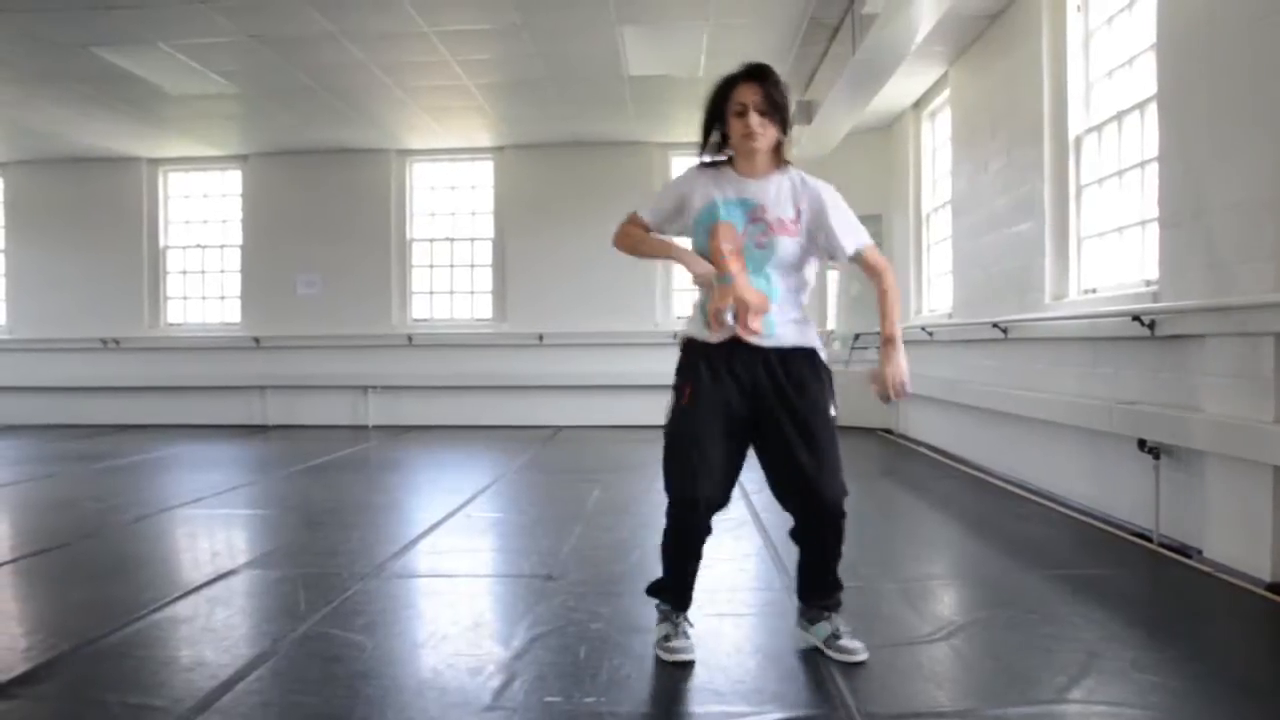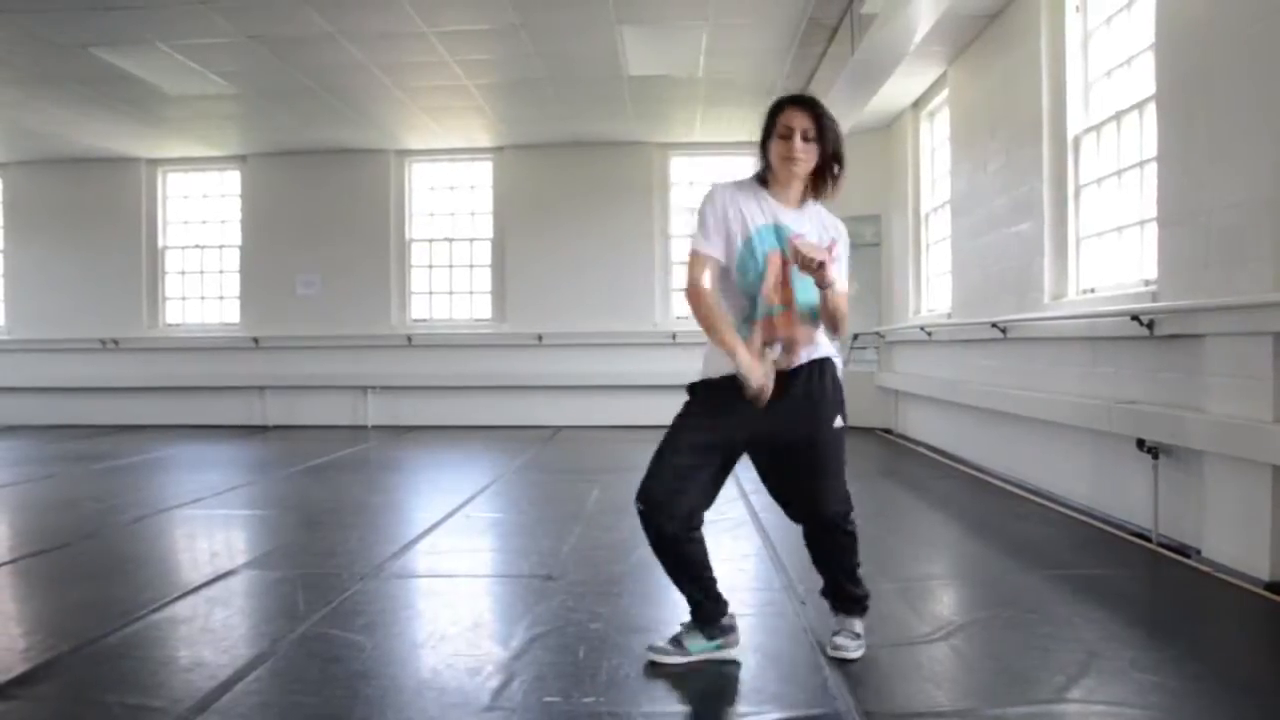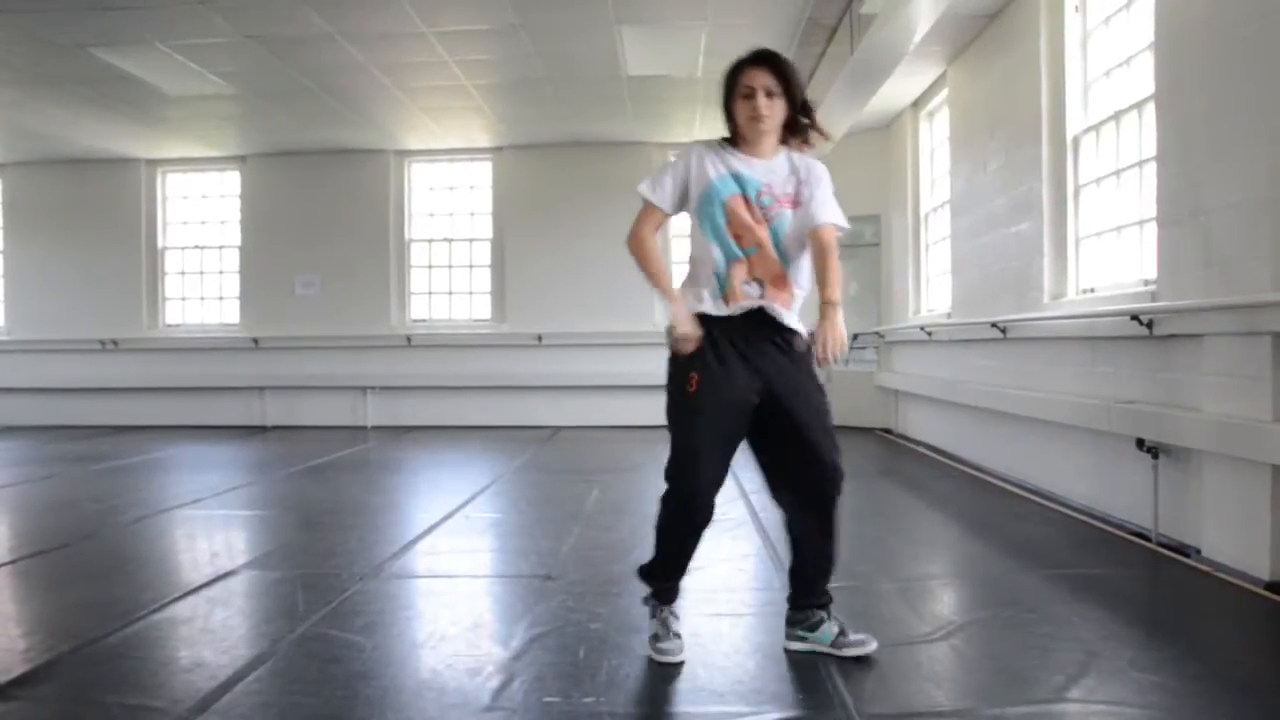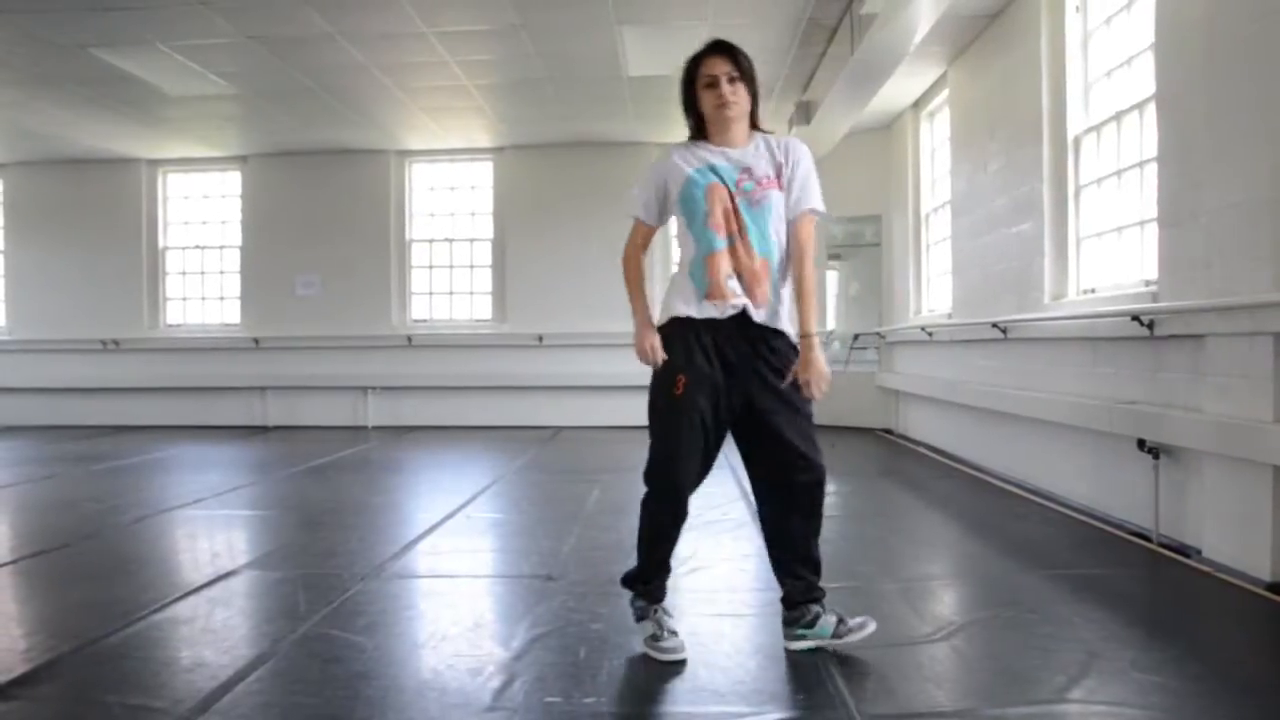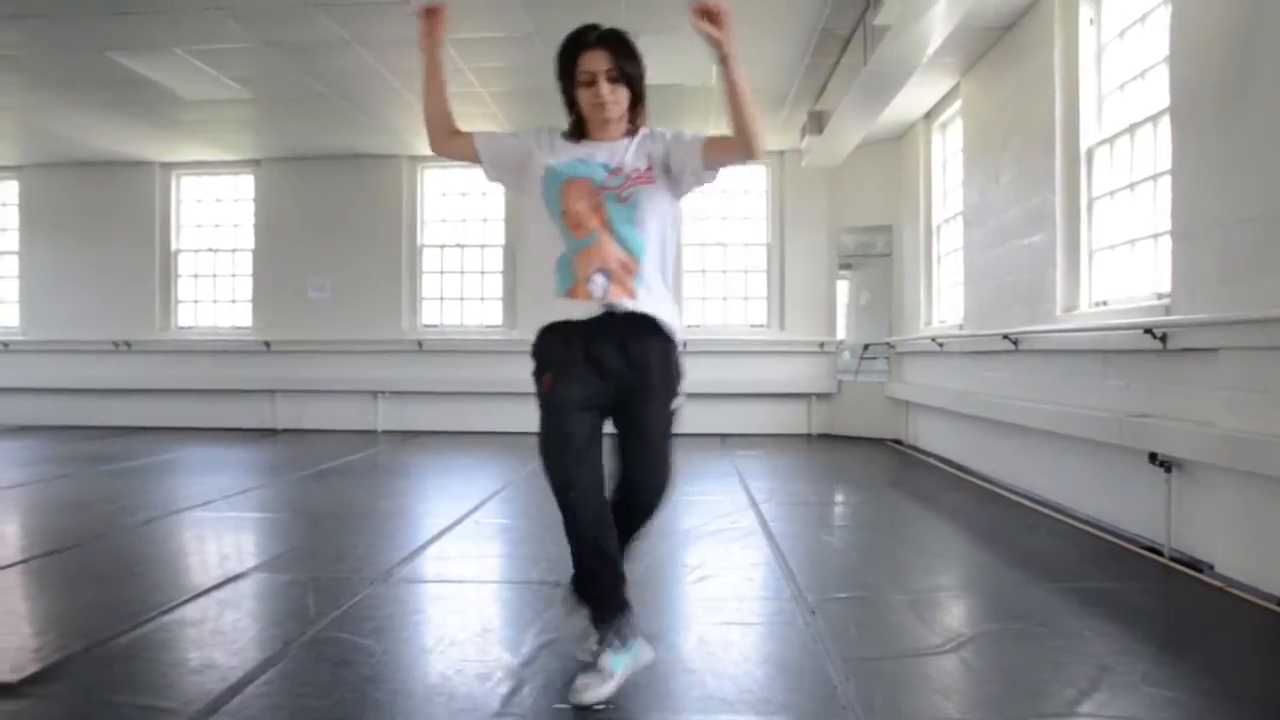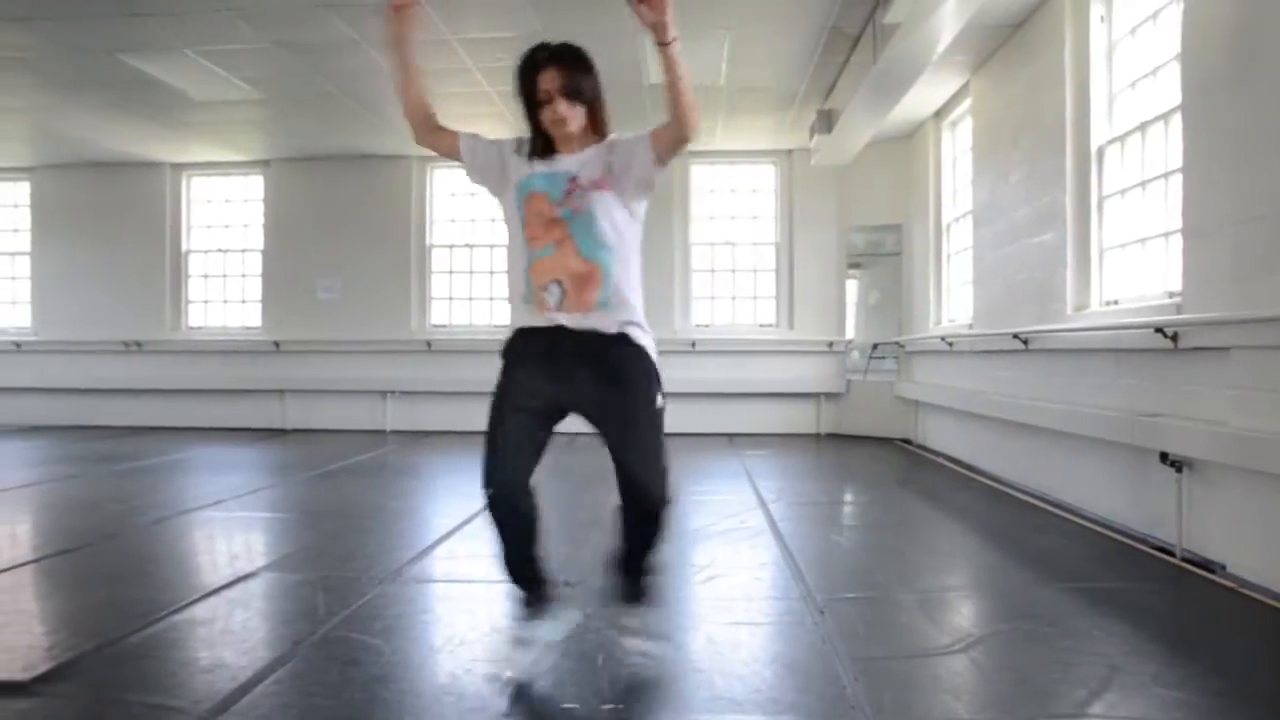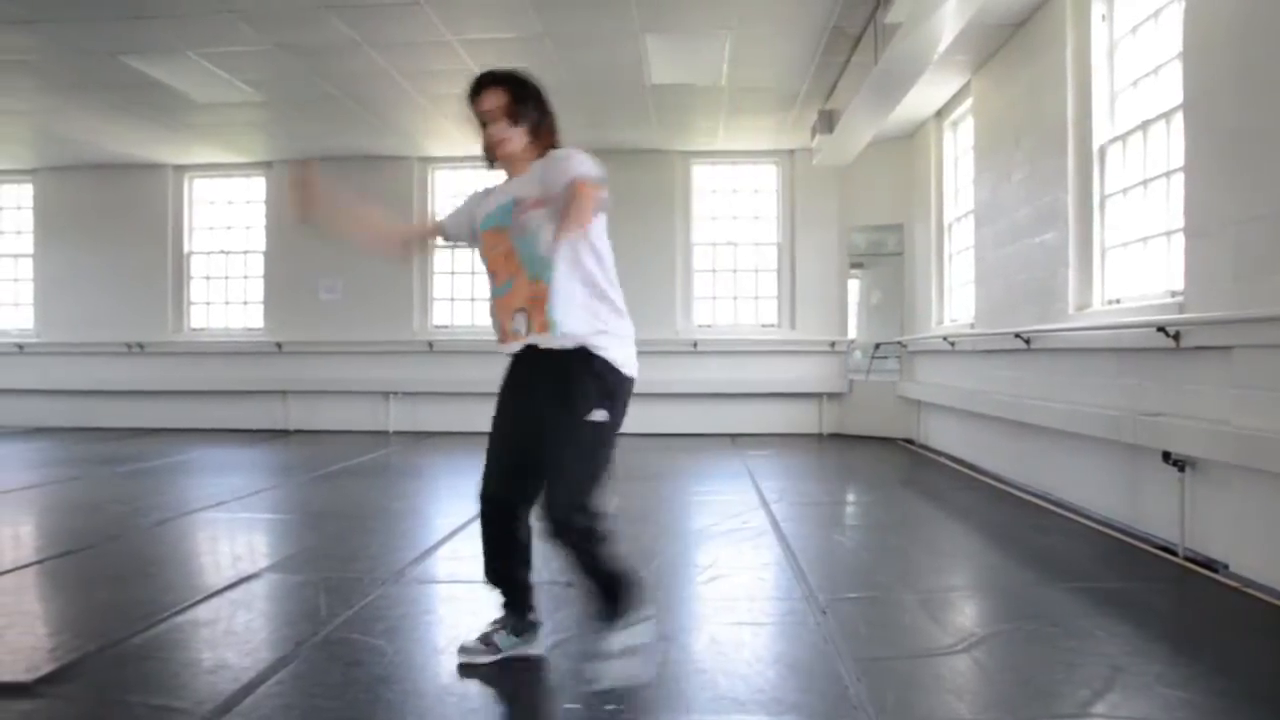
dt=0.2s
person 1, frame 1
left shoulder: (810, 195)
right shoulder: (697, 184)
left elbow: (879, 270)
right elbow: (625, 235)
left wrist: (892, 346)
right wrist: (678, 253)
left hip: (790, 361)
right hip: (711, 360)
left knee: (820, 498)
right knee: (692, 494)
left ankle: (819, 611)
right ankle: (672, 612)
person 1, frame 2
left shoulder: (828, 228)
right shoulder: (728, 200)
left elbow: (838, 324)
right elbow: (697, 287)
left wrist: (830, 286)
right wrist: (743, 360)
left hip: (806, 381)
right hip: (726, 383)
left knee: (828, 510)
right knee: (660, 503)
left ankle: (849, 611)
right ankle: (712, 622)
person 1, frame 3
left shoulder: (809, 172)
right shoulder: (698, 161)
left elbow: (826, 248)
right elbow: (640, 235)
left wrist: (831, 310)
right wrist: (675, 305)
left hip: (782, 340)
right hip: (711, 338)
left knee: (820, 469)
right knee: (696, 477)
left ankle: (809, 614)
right ankle: (662, 603)
person 1, frame 4
left shoulder: (789, 154)
right shoulder: (676, 164)
left elbow: (802, 249)
right elbow: (635, 248)
left wrist: (810, 340)
right wrist: (642, 324)
left hip: (767, 336)
right hip: (693, 334)
left knee: (799, 470)
right knee: (673, 476)
left ankle: (803, 610)
right ankle: (649, 603)
person 1, frame 5
left shoulder: (663, 150)
right shoulder: (537, 153)
left elbow: (748, 145)
right elbow: (445, 139)
left hip: (643, 337)
right hip: (569, 337)
left knee: (646, 482)
right knee: (574, 479)
left ankle: (595, 592)
right ankle: (616, 628)
person 1, frame 6
left shoulder: (625, 159)
right shoulder: (512, 163)
left elbow: (684, 127)
right elbow: (425, 130)
left hip: (615, 345)
right hip: (537, 346)
left knee: (645, 483)
right knee: (503, 476)
left ankle: (633, 591)
right ankle: (535, 598)
person 1, frame 7
left shoulder: (566, 167)
right shoulder: (484, 204)
left elbow: (586, 196)
right elbow: (405, 239)
left wrist: (570, 226)
right wrist: (329, 209)
left hip: (593, 359)
right hip: (531, 365)
left knee: (566, 505)
right knee: (502, 500)
left ankle: (625, 608)
right ankle: (520, 619)
